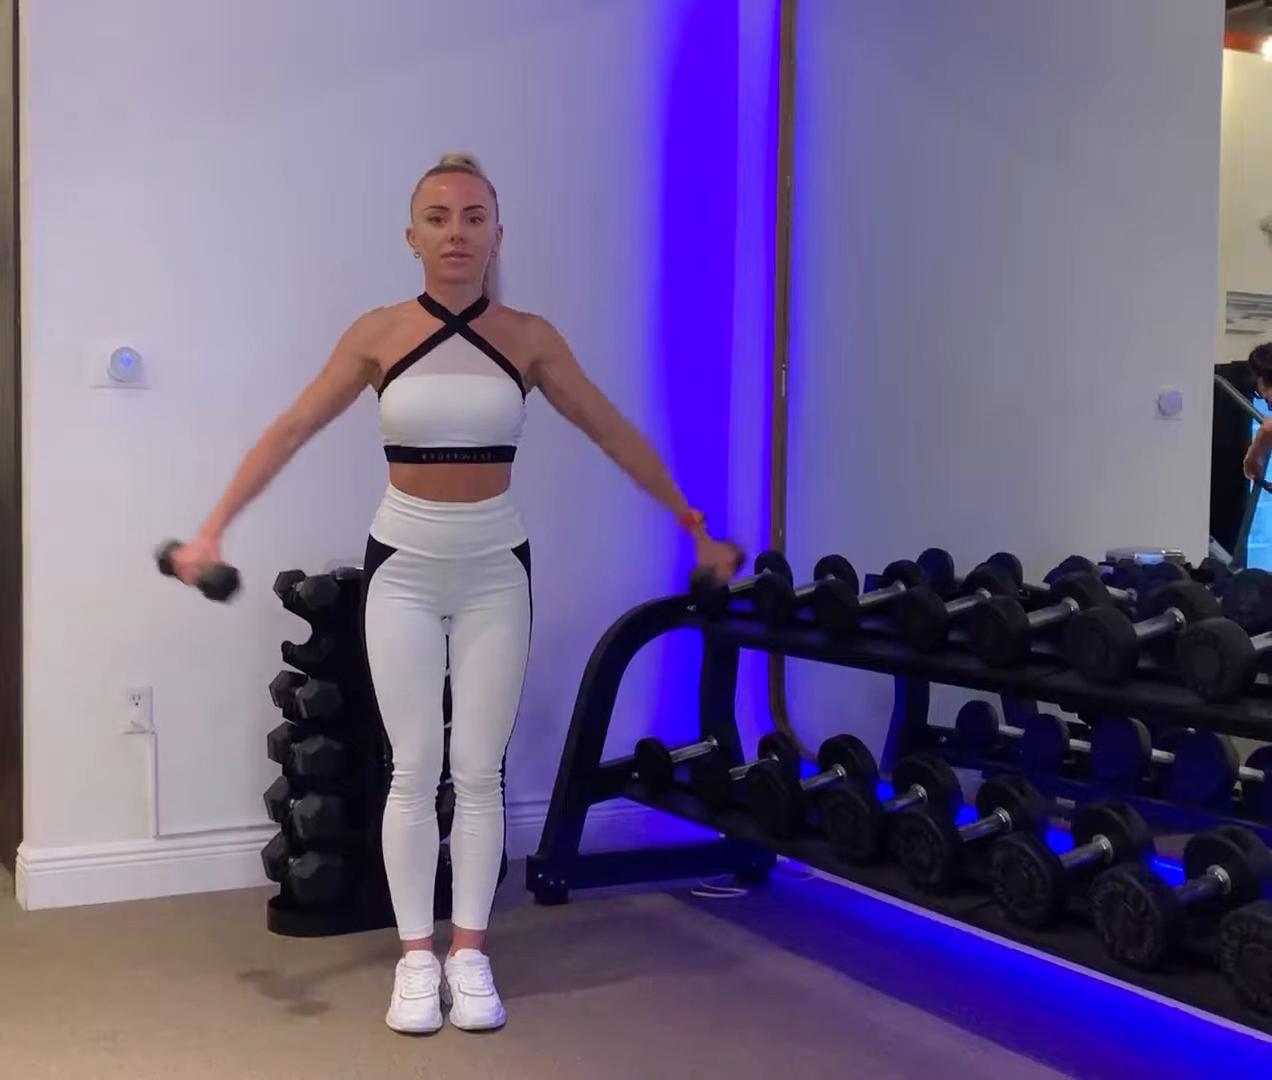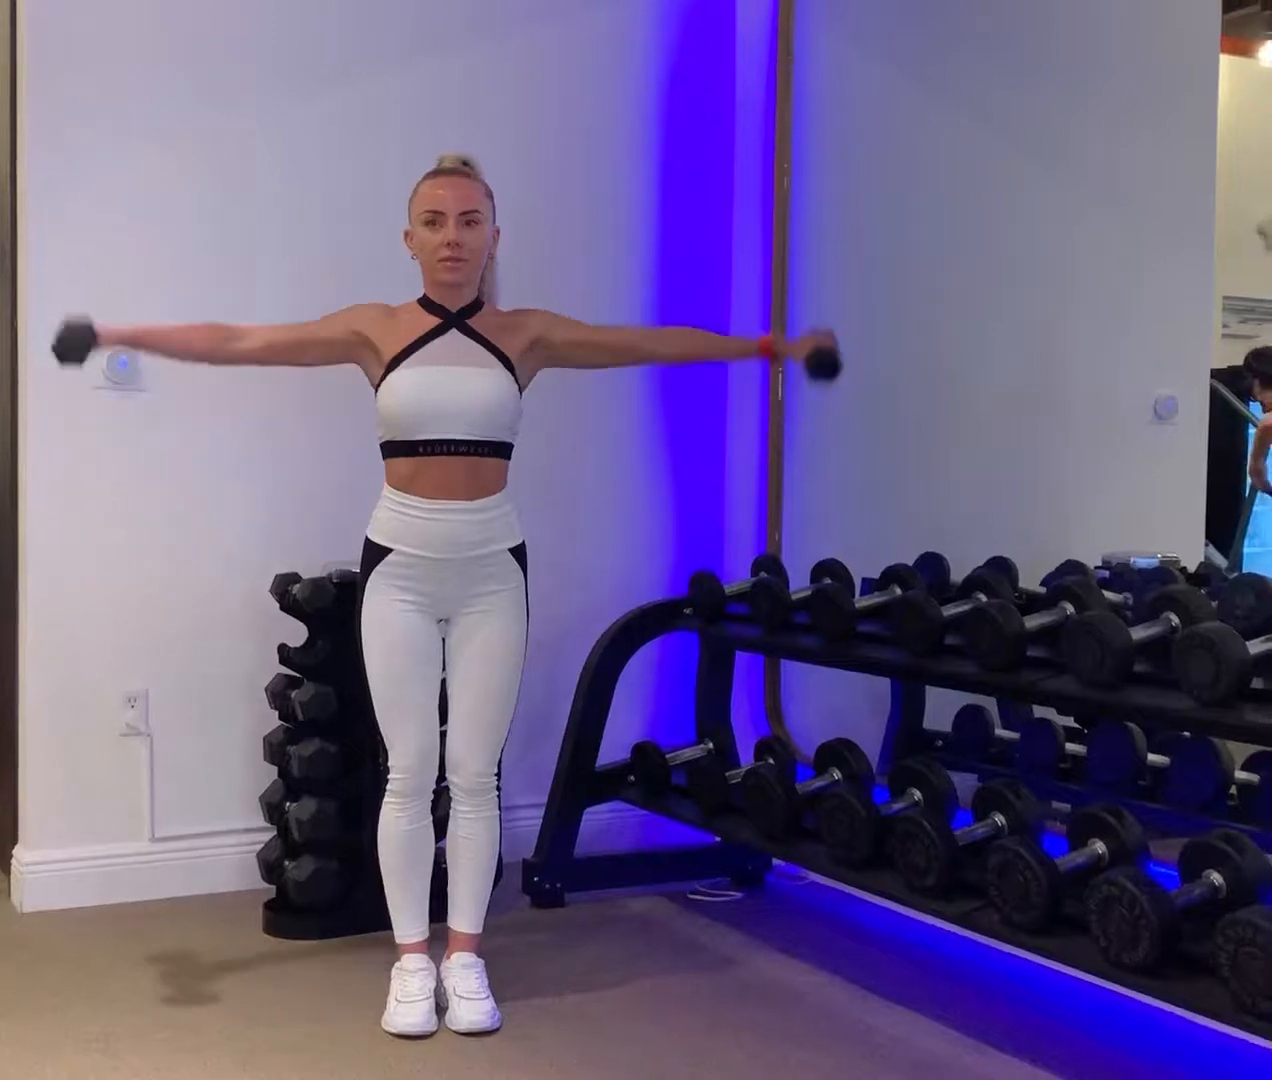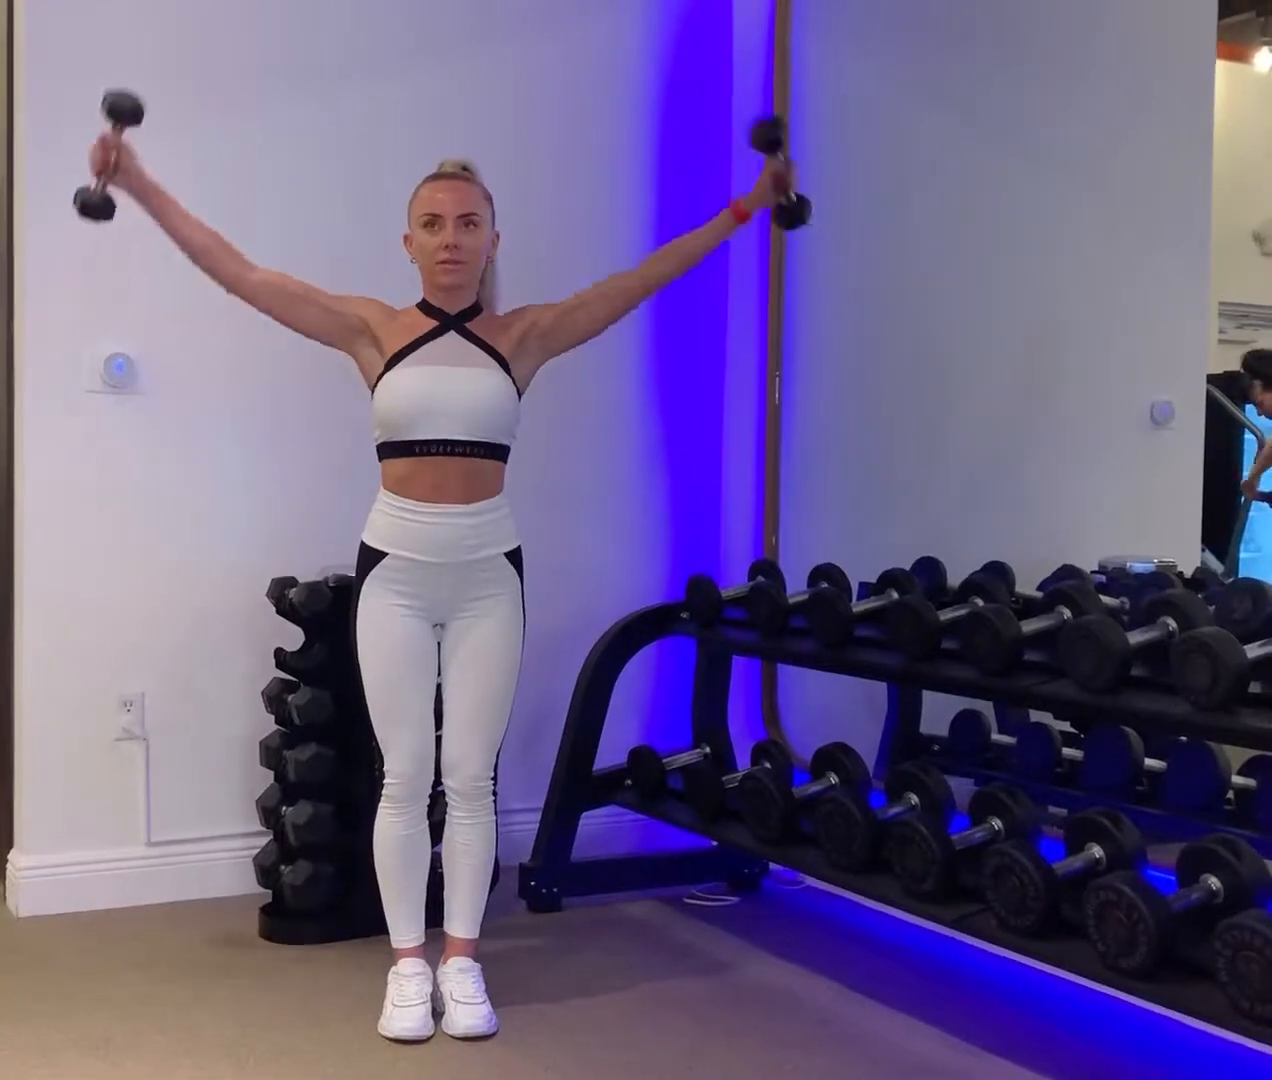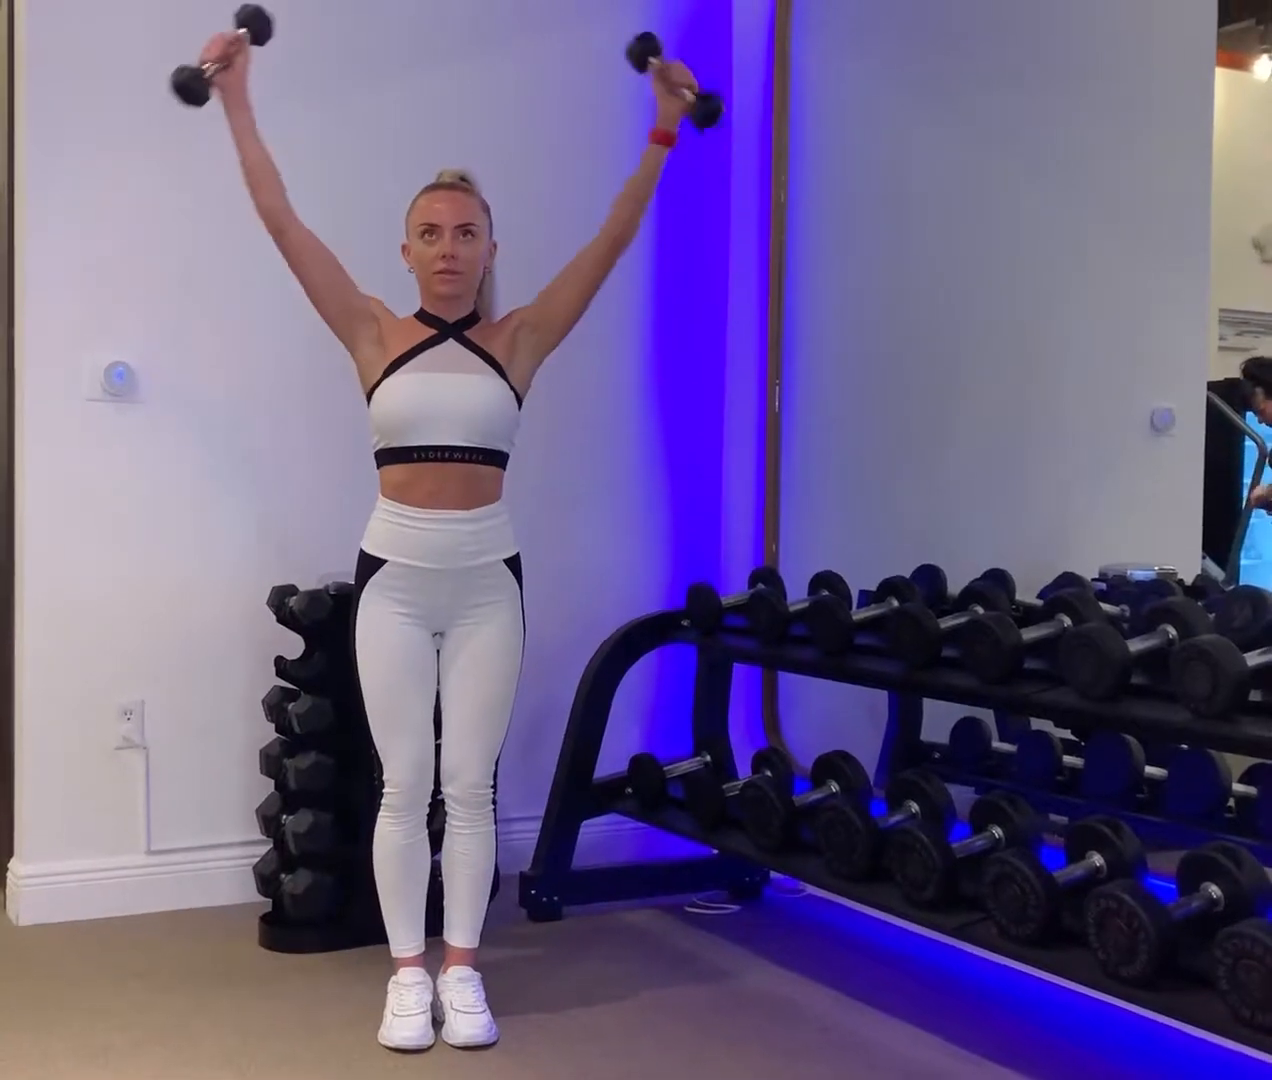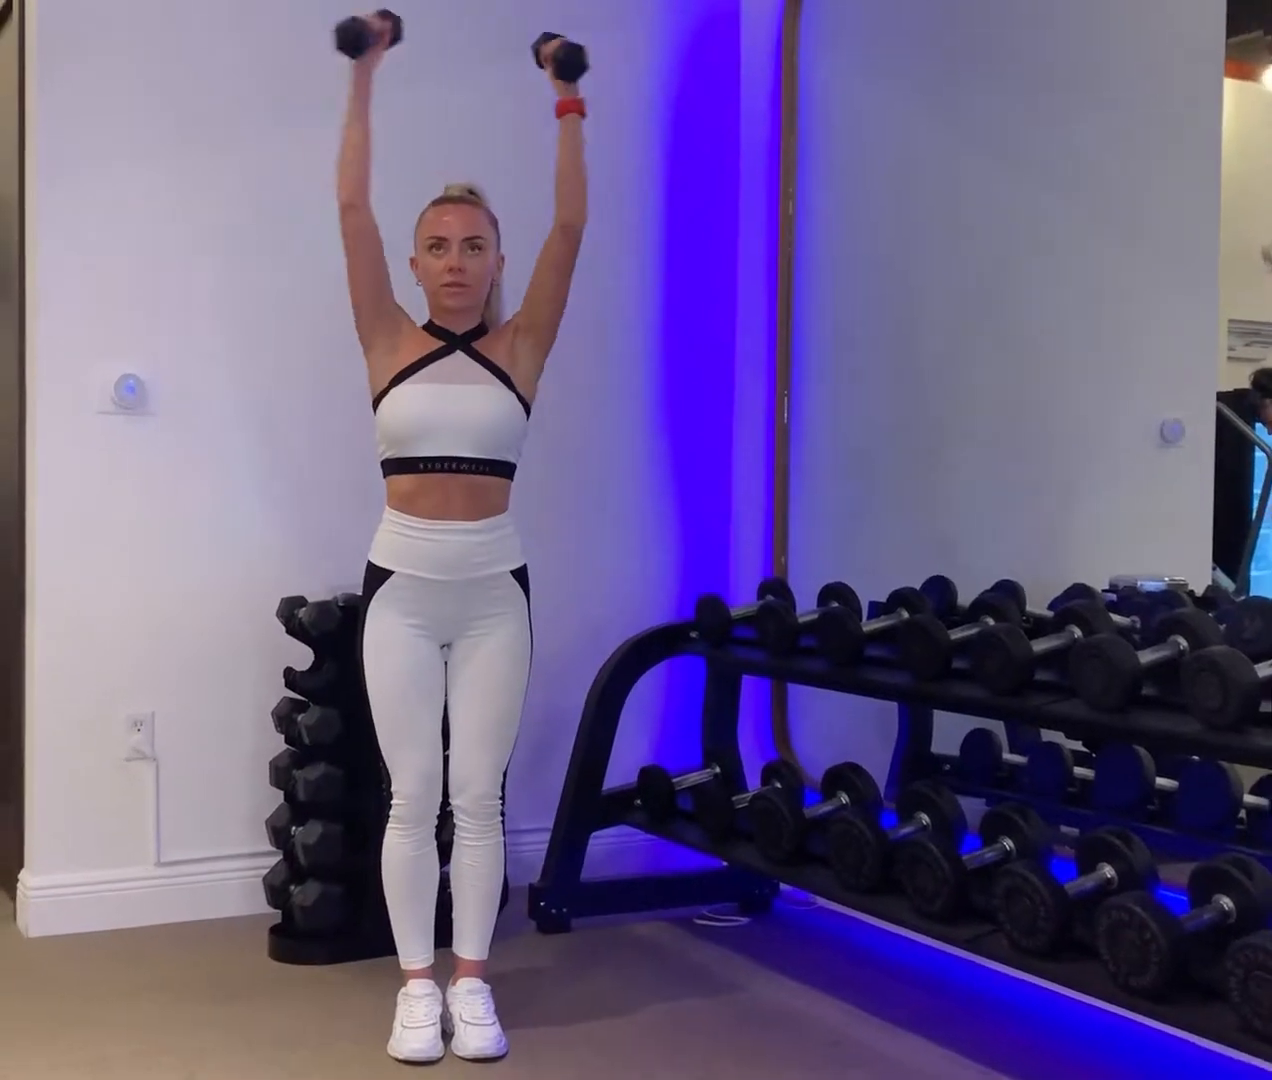
dt=0.3s
person 1, frame 1
left shoulder: (529, 336)
right shoulder: (378, 332)
left elbow: (614, 431)
right elbow: (292, 428)
left wrist: (693, 524)
right wrist: (214, 526)
left hip: (493, 569)
right hip: (403, 566)
left knee: (478, 770)
right knee: (413, 769)
left ankle: (468, 952)
right ankle: (416, 953)
person 1, frame 2
left shoulder: (526, 333)
right shoulder: (375, 329)
left elbow: (652, 344)
right elbow: (241, 342)
left wrist: (767, 346)
right wrist: (118, 333)
left hip: (491, 567)
right hip: (400, 564)
left knee: (475, 772)
right knee: (410, 770)
left ankle: (465, 954)
right ankle: (411, 955)
person 1, frame 3
left shoulder: (523, 334)
right shoulder: (372, 328)
left elbow: (647, 278)
right elbow: (238, 274)
left wrist: (745, 209)
right wrist: (137, 184)
left hip: (487, 572)
right hip: (396, 568)
left knee: (472, 777)
right knee: (406, 777)
left ankle: (462, 959)
right ankle: (408, 961)
person 1, frame 4
left shoulder: (518, 341)
right shoulder: (374, 335)
left elbow: (612, 241)
right elbow: (281, 221)
left wrist: (663, 130)
right wrist: (235, 98)
left hip: (485, 576)
right hip: (394, 574)
left knee: (470, 785)
right knee: (404, 784)
left ankle: (462, 967)
right ankle: (407, 970)
person 1, frame 5
left shoulder: (520, 349)
right shoulder: (388, 344)
left elbow: (573, 221)
right elbow: (350, 206)
left wrist: (569, 99)
right wrist: (361, 74)
left hip: (493, 589)
right hip: (401, 586)
left knee: (477, 796)
right knee: (412, 796)
left ankle: (470, 980)
right ankle: (416, 983)
